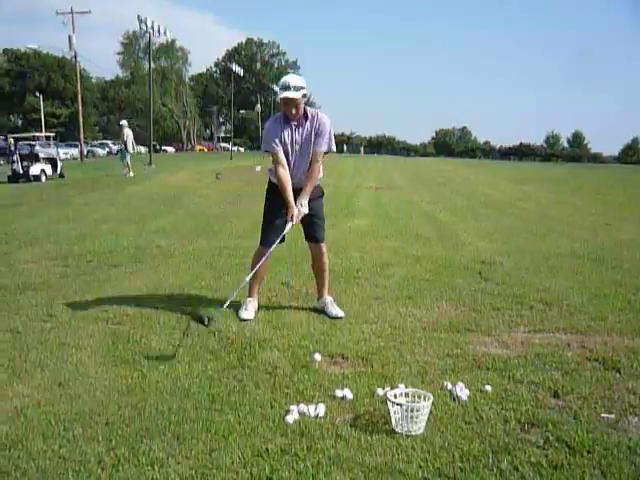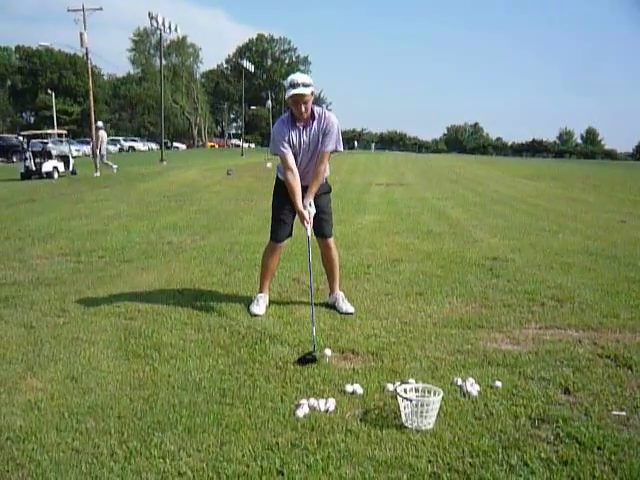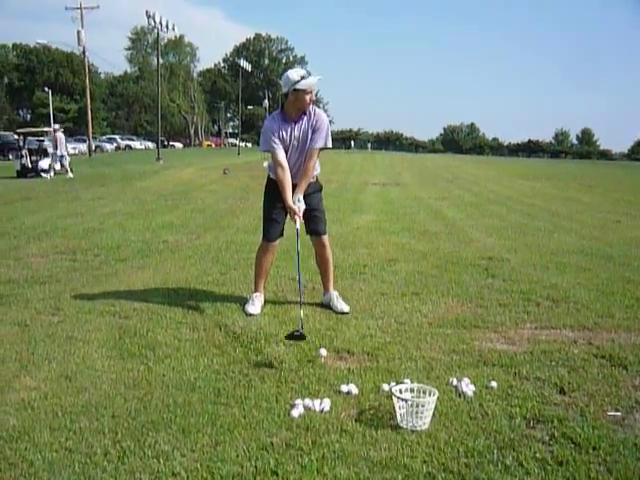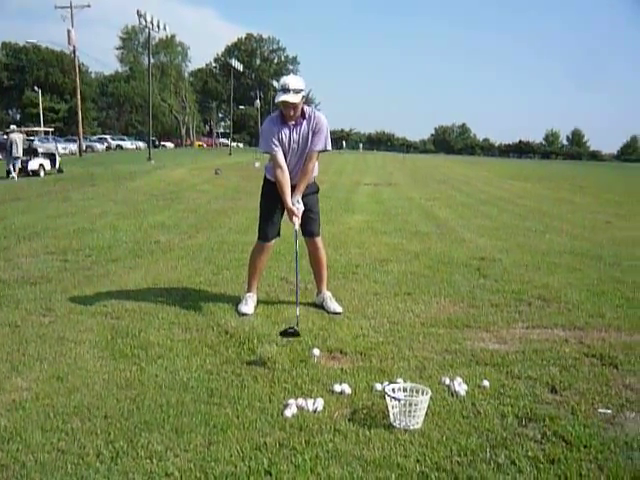
dt=1s
person 1, frame 1
left shoulder: (320, 121)
right shoulder: (273, 126)
left elbow: (316, 164)
right elbow: (280, 167)
left wrist: (303, 199)
right wrist: (290, 204)
left hip: (310, 190)
right hip: (279, 189)
left knee: (319, 246)
right knee: (266, 245)
left ankle: (324, 298)
right ankle: (251, 299)
person 1, frame 2
left shoulder: (328, 121)
right shoulder: (281, 127)
left elbow: (322, 163)
right elbow: (290, 170)
left wrist: (309, 199)
right wrist: (299, 207)
left hip: (318, 187)
right hip: (286, 187)
left knee: (327, 240)
right knee: (276, 241)
left ankle: (335, 294)
right ankle: (262, 294)
person 1, frame 3
left shoulder: (318, 118)
right shoulder: (272, 124)
left elbow: (311, 161)
right elbow: (280, 165)
left wrist: (299, 197)
right wrist: (289, 202)
left hip: (309, 184)
right hip: (278, 185)
left knee: (321, 239)
right knee: (269, 240)
left ankle: (329, 293)
right ankle: (257, 294)
person 1, frame 4
left shoulder: (317, 121)
right shoulder: (271, 125)
left elbow: (310, 162)
right elbow: (279, 167)
left wrist: (297, 197)
right wrist: (288, 204)
left hip: (306, 186)
right hip: (275, 185)
left knee: (315, 239)
right knee: (265, 241)
left ankle: (323, 293)
right ankle: (251, 294)
